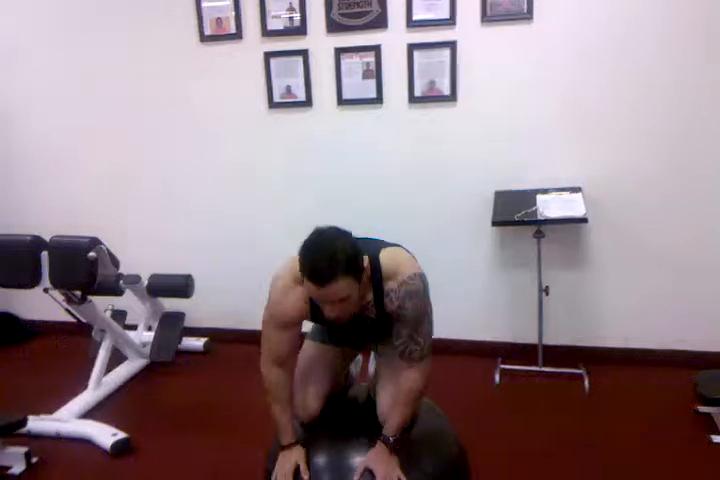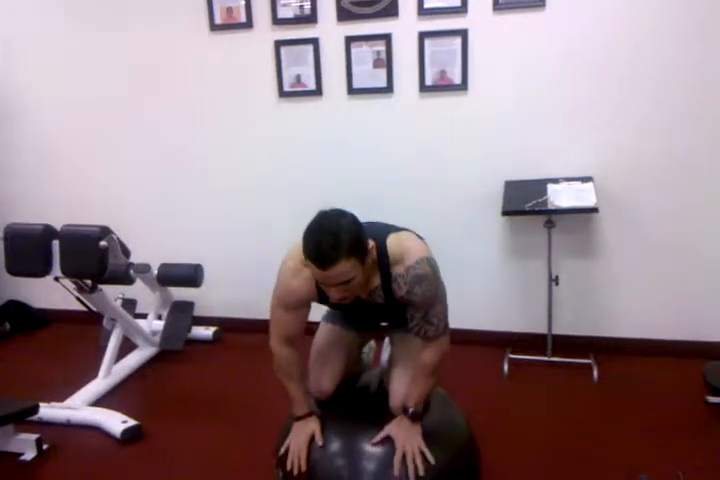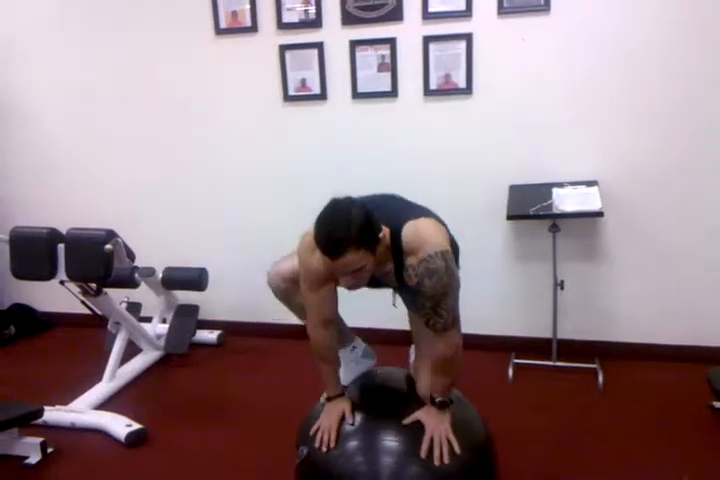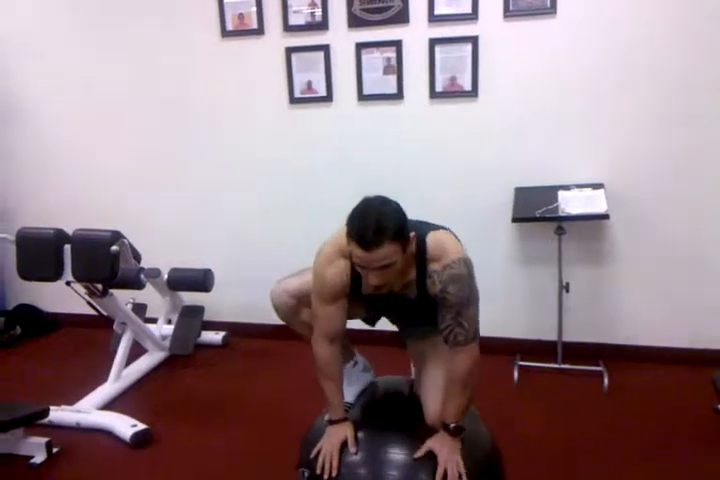
dt=0.7s
person 1, frame 1
left shoulder: (403, 282)
right shoulder: (289, 288)
left elbow: (415, 369)
right elbow: (275, 365)
left wrist: (386, 446)
right wrist: (288, 445)
left hip: (392, 324)
right hip: (335, 328)
left knee: (390, 416)
right knee: (305, 411)
left ankle: (379, 380)
right ankle: (341, 381)
person 1, frame 2
left shoulder: (412, 266)
right shoulder: (296, 272)
left elbow: (436, 343)
right elbow: (282, 344)
left wrist: (410, 416)
right wrist: (302, 415)
left hip: (407, 309)
right hip: (351, 310)
left knee: (401, 404)
right knee: (319, 390)
left ankle: (395, 363)
right ankle: (355, 363)
person 1, frame 3
left shoulder: (428, 254)
right shoulder: (313, 249)
left elbow: (447, 337)
right elbow: (320, 325)
left wrist: (438, 405)
right wrist: (335, 395)
left hip: (417, 268)
right hip: (368, 258)
left knee: (429, 391)
right knee: (279, 277)
left ankle: (421, 360)
right ankle: (354, 354)
person 1, frame 4
left shoulder: (448, 263)
right shoulder: (333, 258)
left elbow: (464, 352)
right elbow: (326, 340)
left wrist: (450, 432)
right wrist: (337, 419)
left hip: (426, 313)
right hip: (367, 299)
left knee: (438, 418)
right knee: (283, 296)
left ankle: (424, 376)
right ankle: (355, 369)
